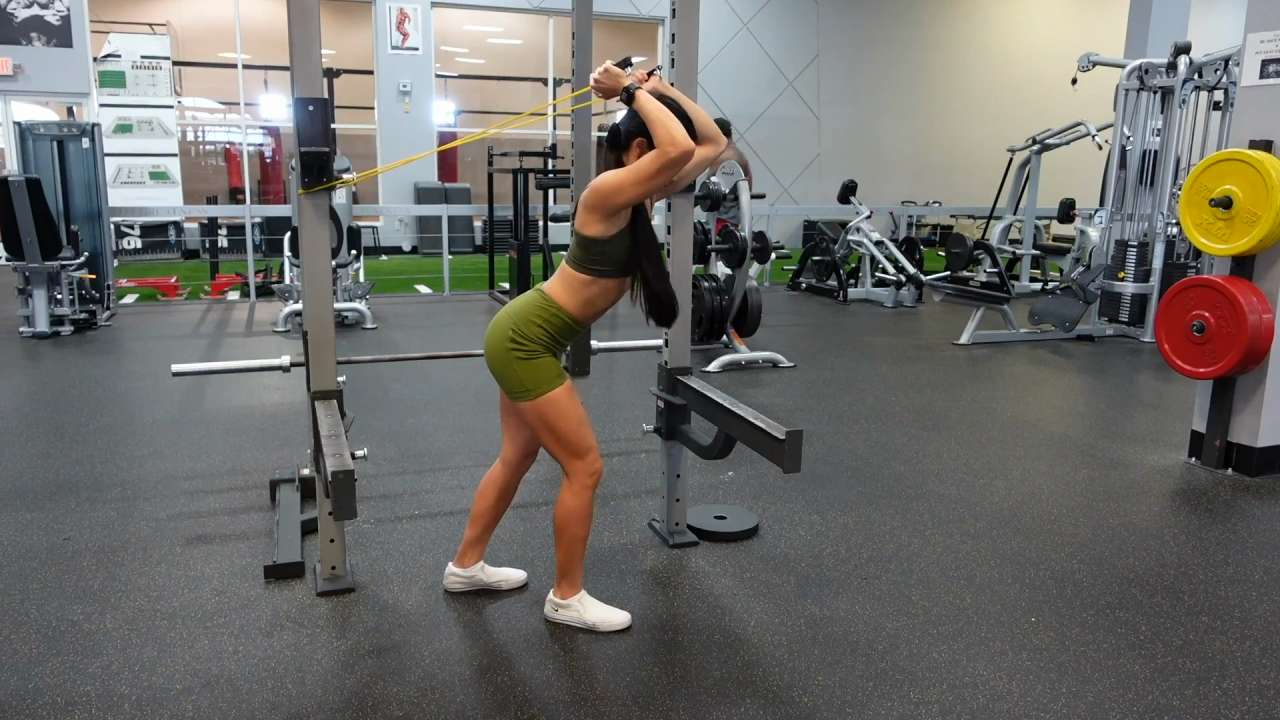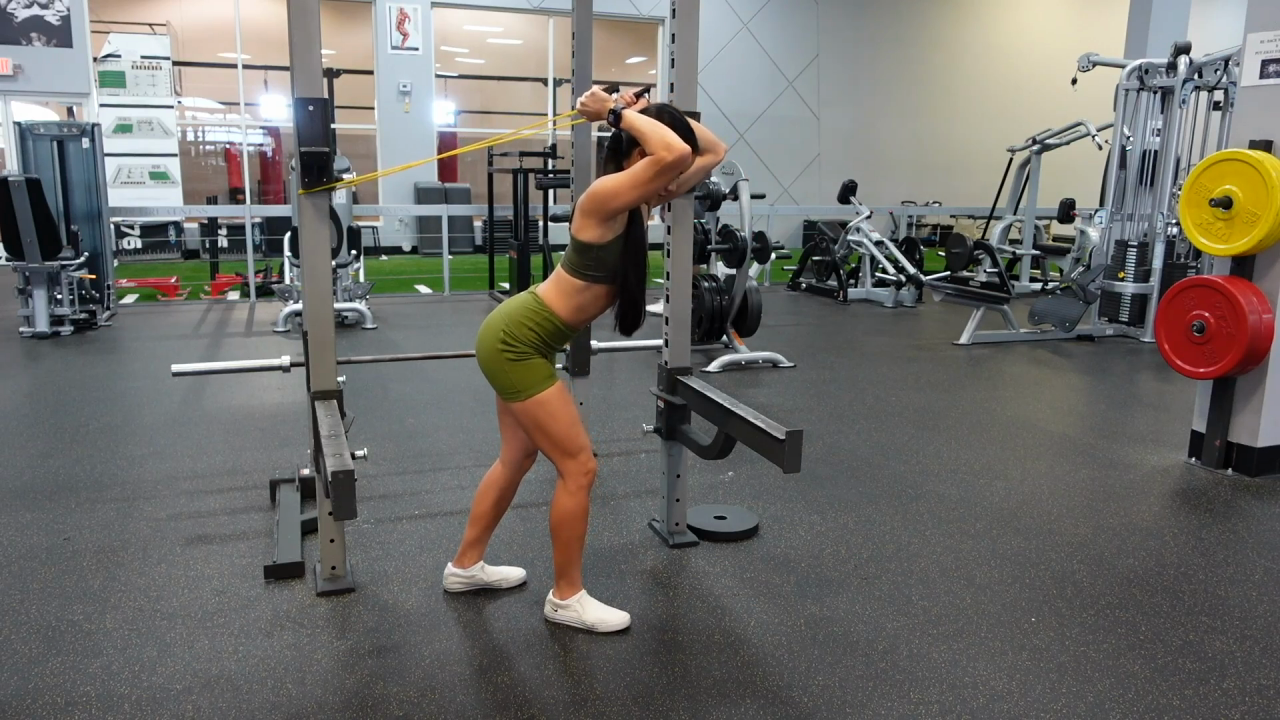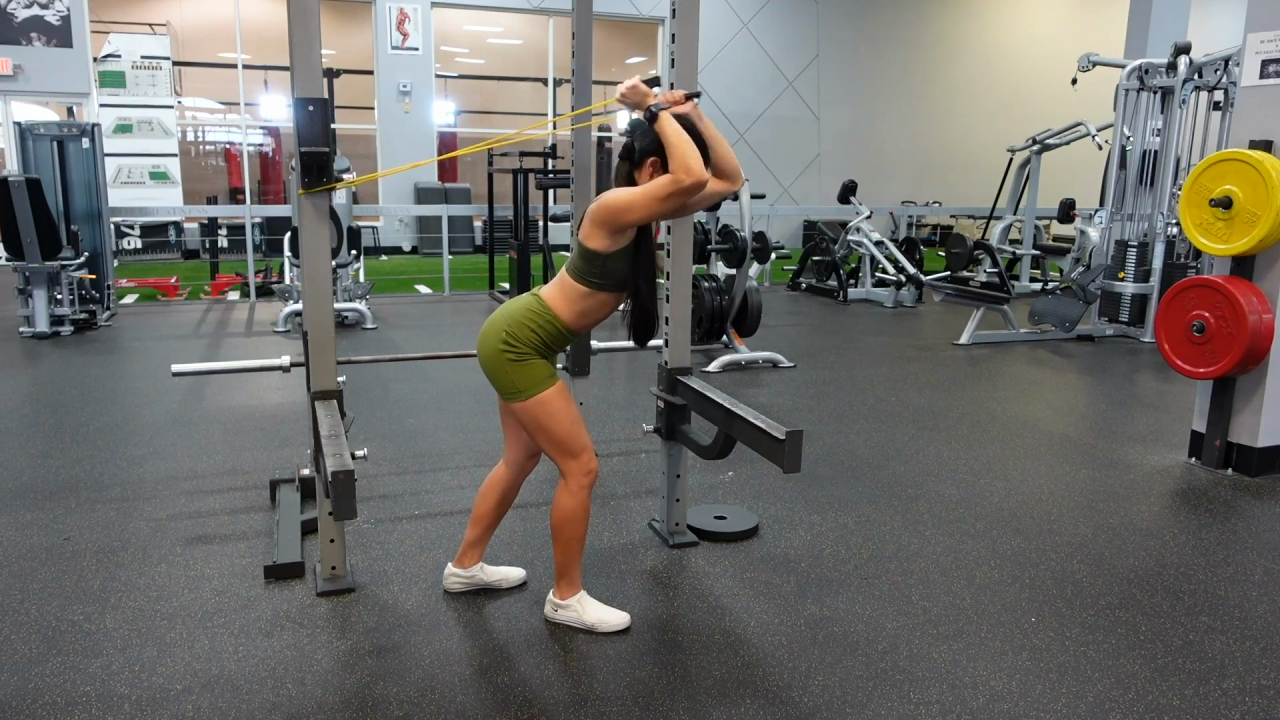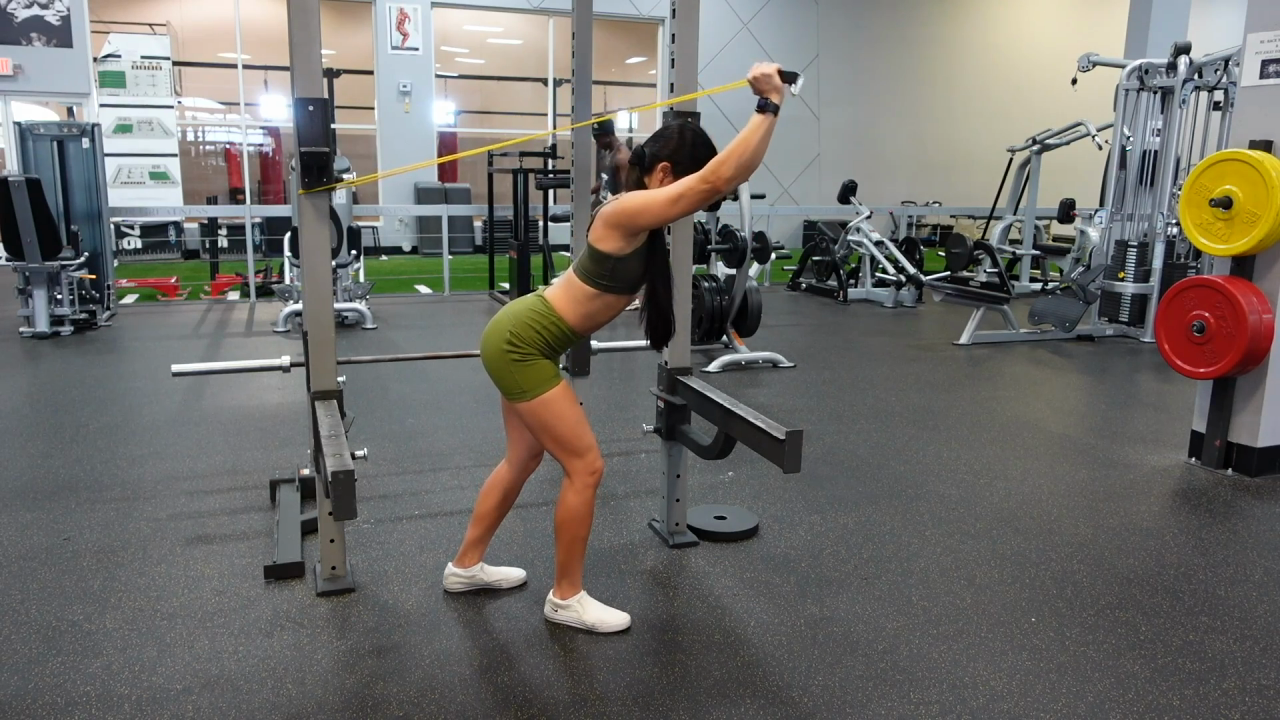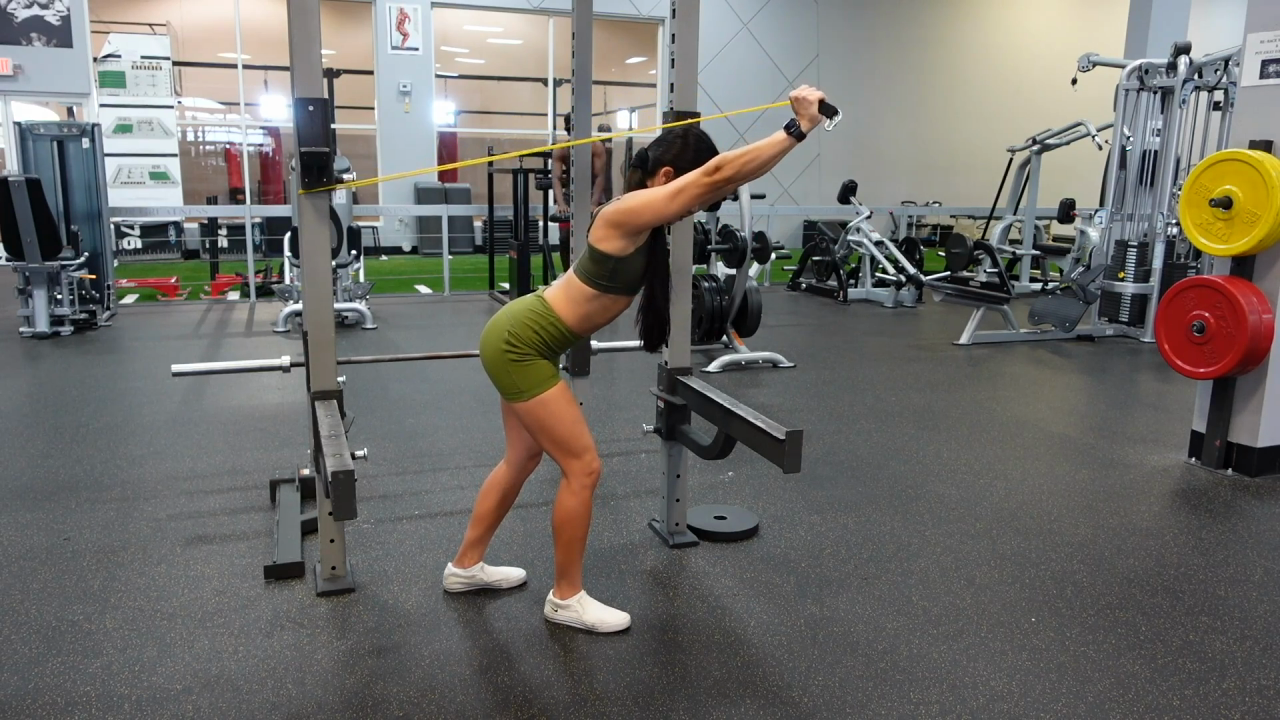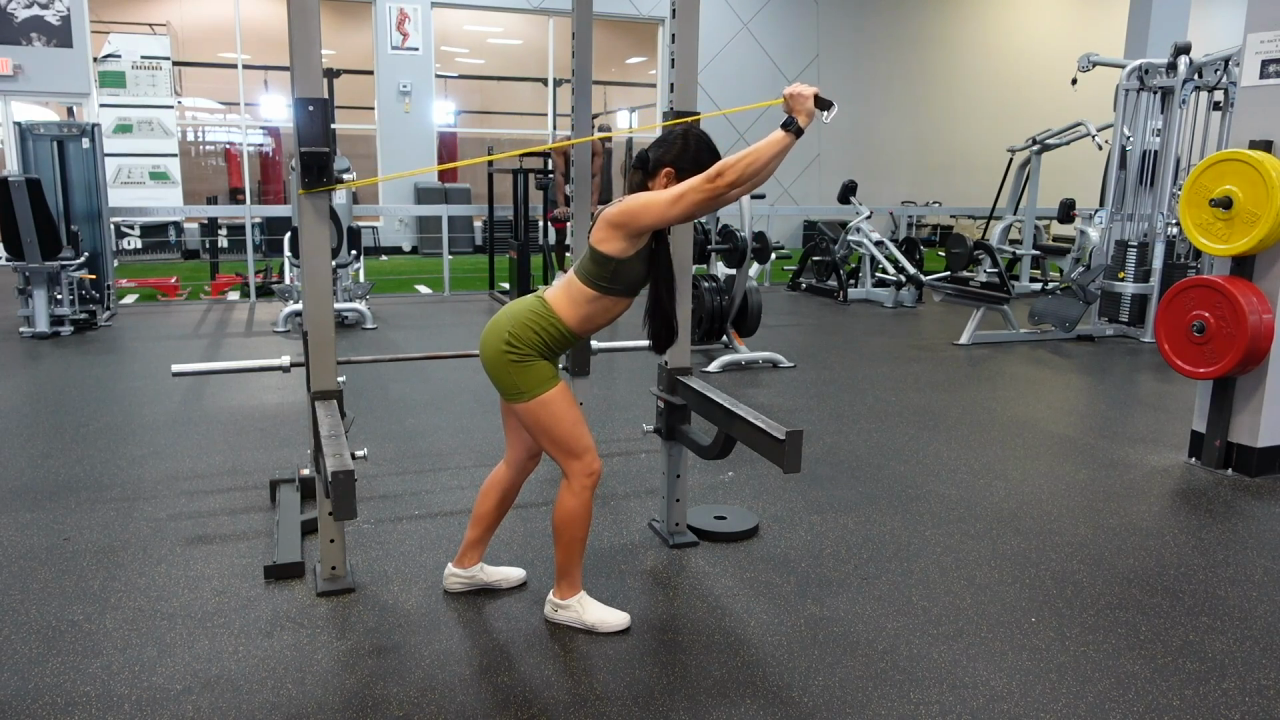
dt=0.5s
person 1, frame 1
left shoulder: (643, 194)
right shoulder: (609, 191)
left elbow: (712, 144)
right elbow: (681, 148)
left wrist: (657, 90)
right wrist: (632, 91)
left hip: (522, 333)
right hip: (525, 340)
left knee: (517, 457)
right knee: (584, 467)
left ankle: (466, 566)
right ankle: (567, 598)
person 1, frame 2
left shoulder: (638, 201)
right shoulder: (605, 197)
left elbow: (712, 151)
right elbow: (676, 153)
left wrist: (635, 110)
right wrist: (620, 112)
left hip: (517, 335)
right hip: (517, 341)
left knee: (517, 458)
right knee: (578, 467)
left ankle: (465, 566)
right ankle: (567, 597)
person 1, frame 3
left shoulder: (646, 209)
right shoulder: (615, 208)
left elbow: (728, 179)
right elbow: (691, 179)
left wrist: (688, 114)
right wrist: (654, 112)
left hip: (518, 336)
right hip: (517, 343)
left knee: (520, 459)
right knee: (580, 467)
left ankle: (465, 566)
right ankle: (567, 597)
person 1, frame 4
left shoulder: (648, 208)
right shoulder: (627, 212)
left elbow: (735, 174)
right elbow: (718, 179)
left wrist: (771, 108)
right wrist: (766, 104)
left hip: (522, 336)
right hip: (521, 343)
left knee: (523, 458)
right knee: (585, 466)
left ankle: (465, 566)
right ankle: (567, 597)
person 1, frame 5
left shoulder: (650, 214)
right shoulder: (627, 213)
left elbow: (733, 175)
right elbow: (720, 174)
left wrist: (795, 131)
right wrist: (797, 129)
left hip: (522, 337)
right hip: (520, 343)
left knee: (523, 458)
right knee: (582, 468)
left ankle: (466, 566)
right ankle: (567, 597)
person 1, frame 6
left shoulder: (651, 214)
right shoulder: (629, 214)
left elbow: (738, 183)
right elbow: (720, 180)
left wrist: (793, 127)
right wrist: (794, 124)
left hip: (522, 337)
right hip: (520, 343)
left knee: (522, 458)
right knee: (583, 468)
left ankle: (465, 566)
right ankle: (566, 597)
